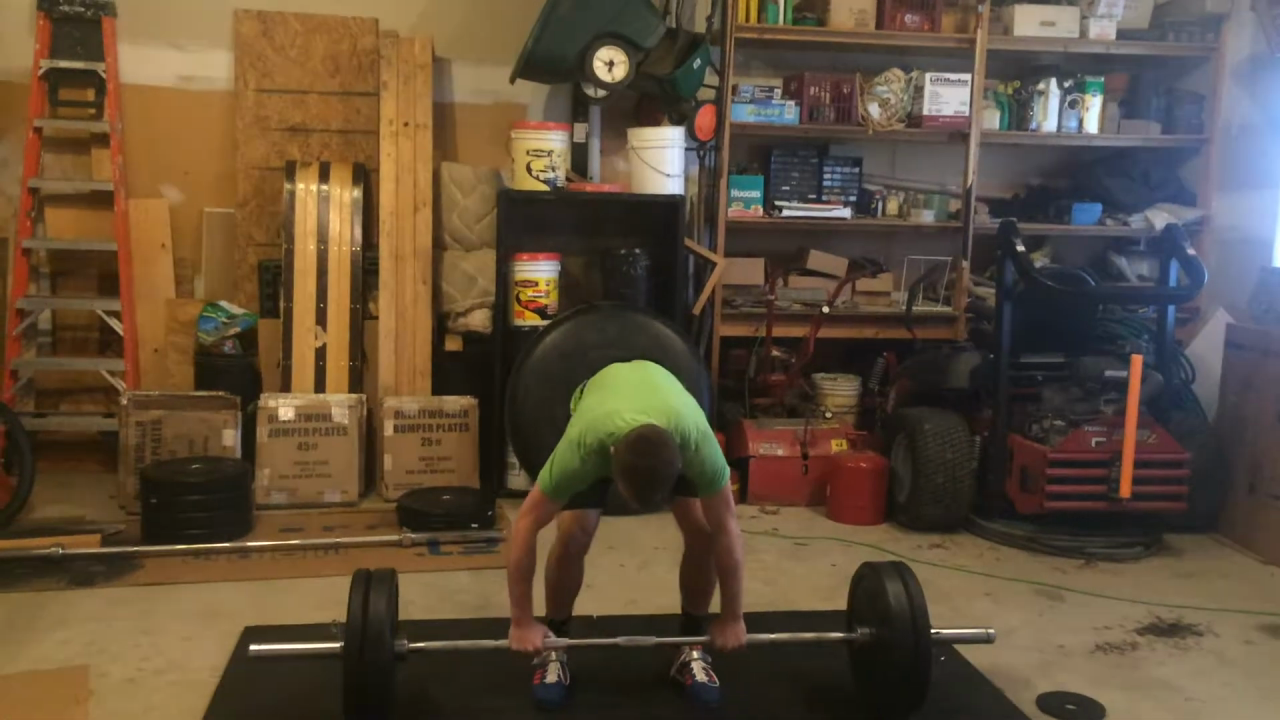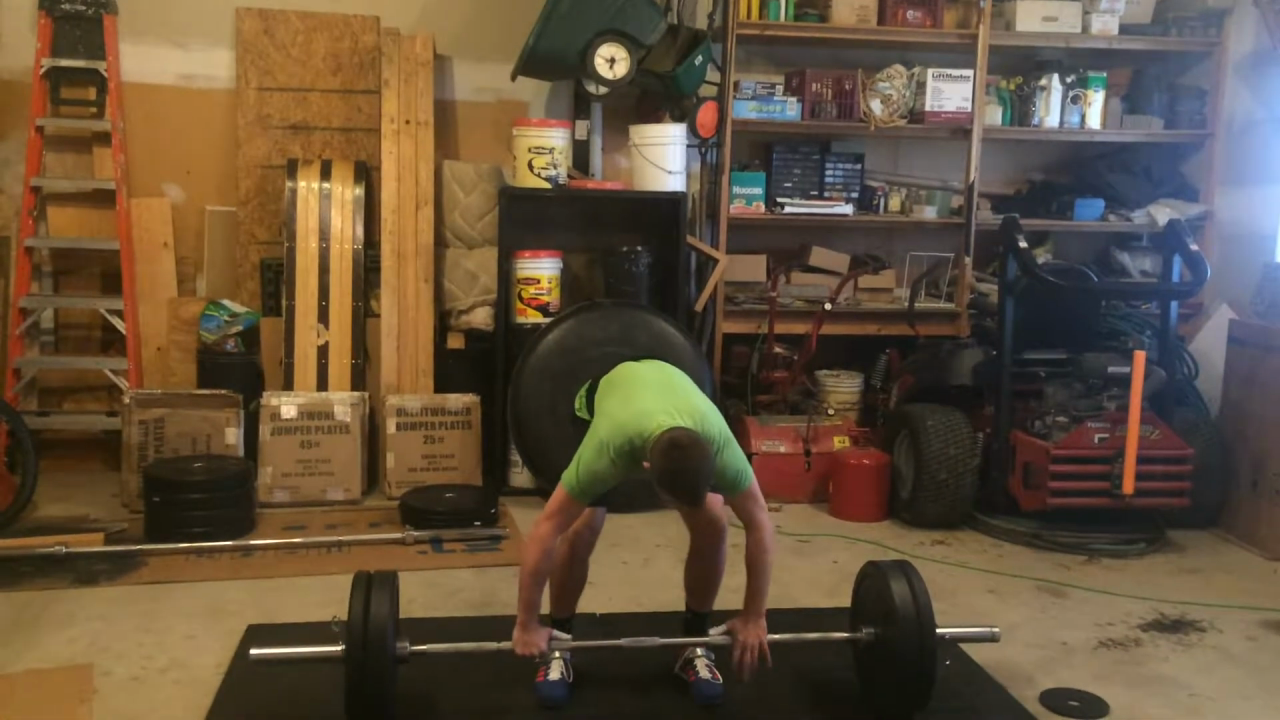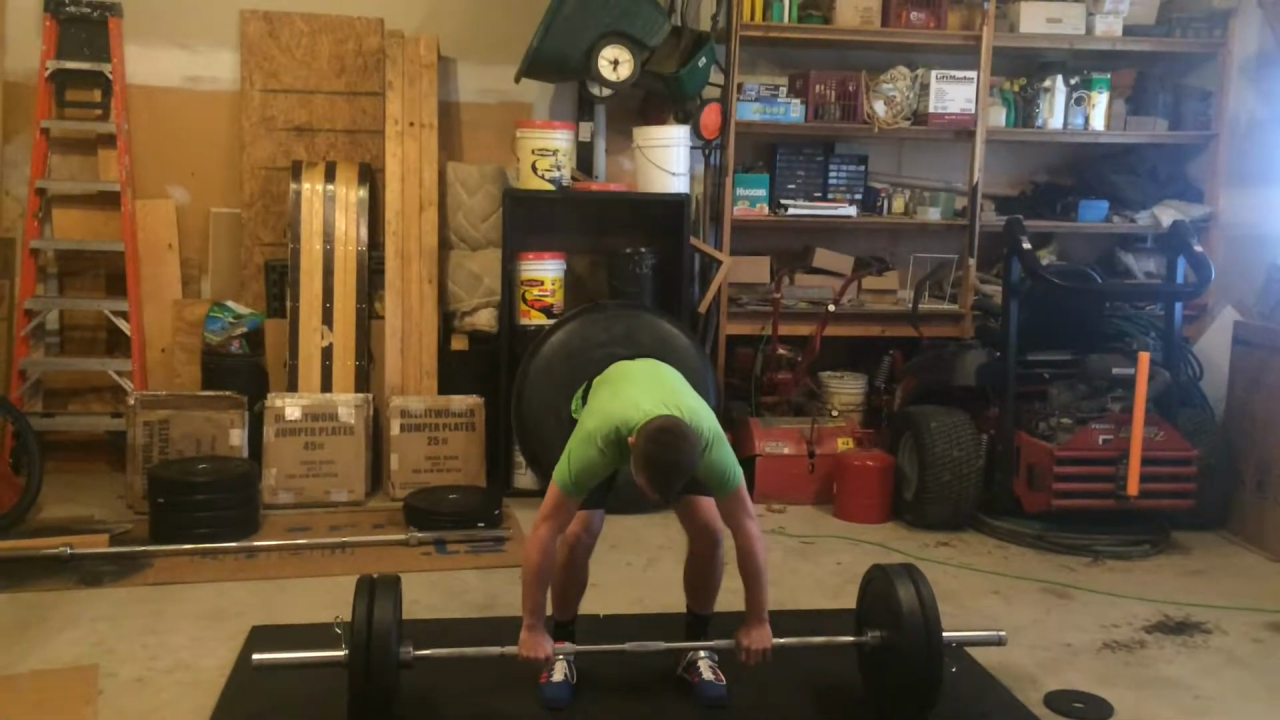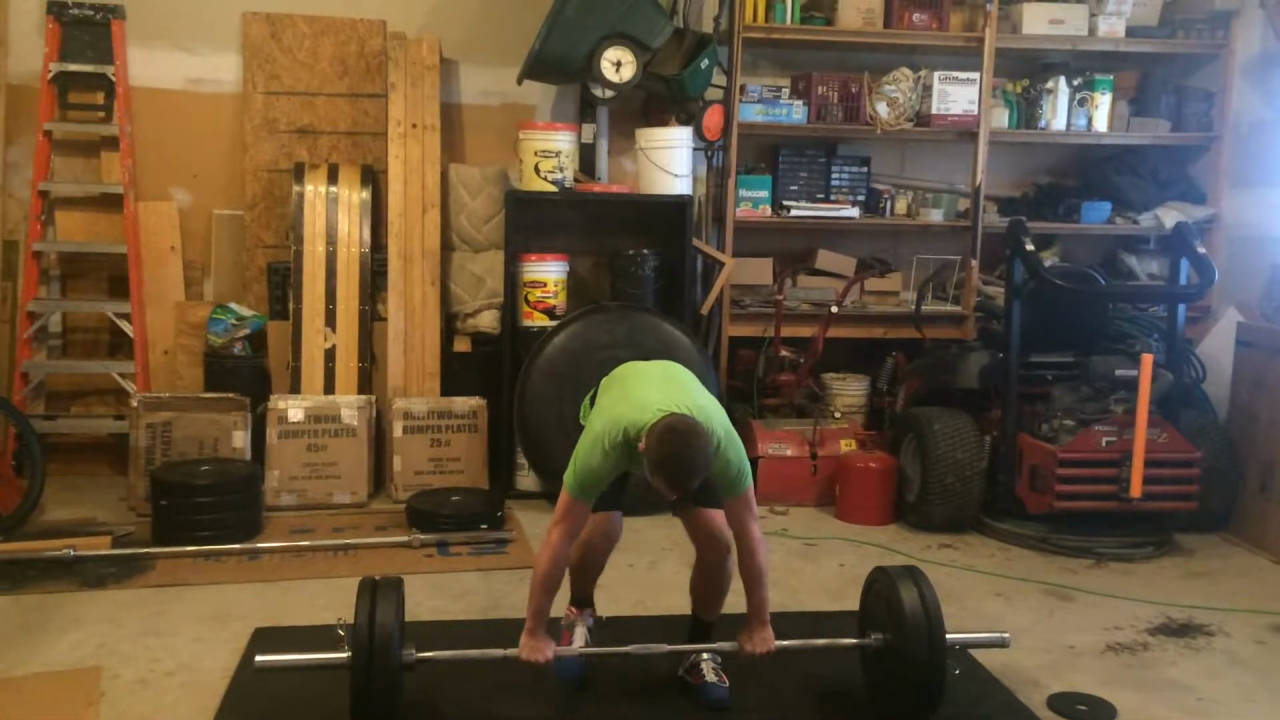
dt=1s
person 1, frame 1
left shoulder: (698, 444)
right shoulder: (583, 447)
left elbow: (726, 529)
right elbow: (524, 526)
left wrist: (732, 617)
right wrist: (522, 621)
left knee: (703, 531)
right knee: (572, 537)
left ankle: (691, 648)
right ankle: (553, 649)
person 1, frame 2
left shoulder: (720, 446)
right shoulder: (608, 448)
left elbow: (759, 524)
right elbow: (546, 529)
left wrist: (753, 617)
right wrist: (526, 624)
left knee: (712, 527)
right knee: (579, 532)
left ankle: (695, 644)
right ankle: (558, 645)
person 1, frame 3
left shoulder: (709, 442)
right shoulder: (594, 440)
left elbow: (745, 526)
right elbow: (546, 529)
left wrist: (758, 621)
right wrist: (533, 628)
left knee: (709, 532)
right knee: (577, 536)
left ankle: (697, 647)
right ankle: (562, 647)
person 1, frame 4
left shoulder: (722, 443)
right shoulder: (605, 443)
left elbow: (748, 531)
right elbow: (561, 534)
left wrist: (759, 623)
right wrist: (535, 631)
left hip: (689, 439)
right hip: (615, 429)
left knee: (717, 543)
right knee: (598, 536)
left ankle: (699, 650)
right ankle: (580, 610)
